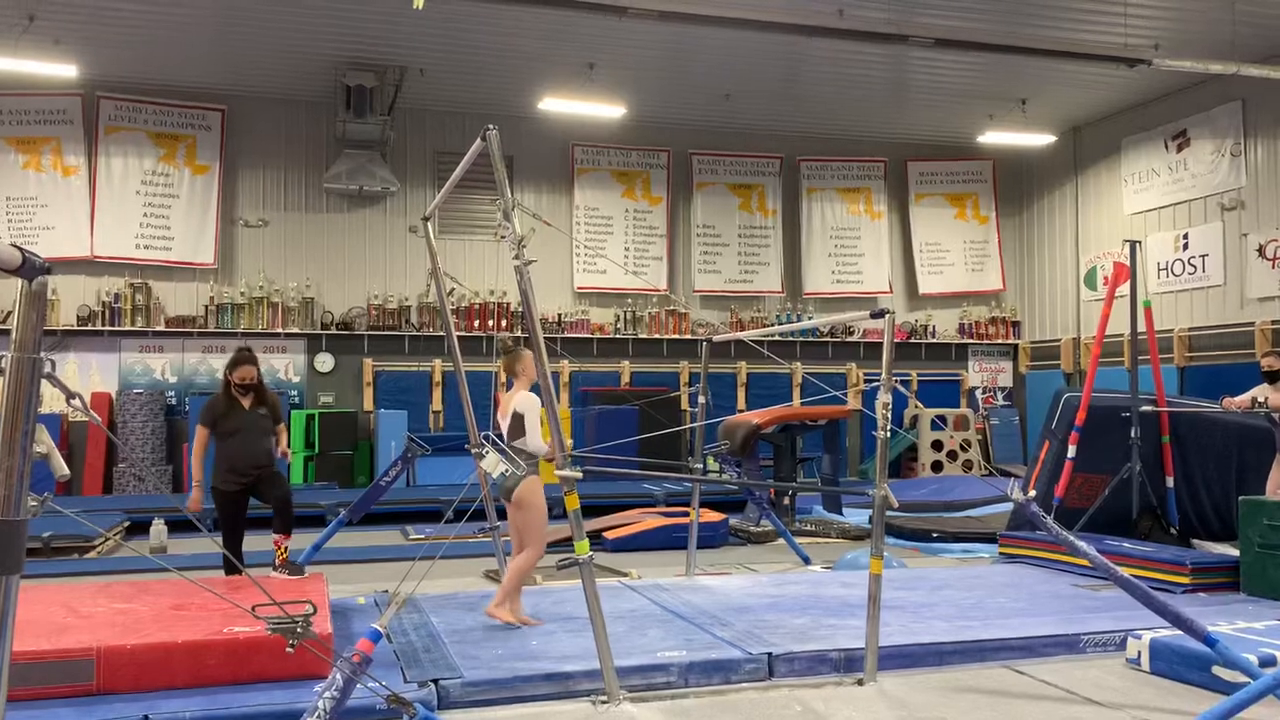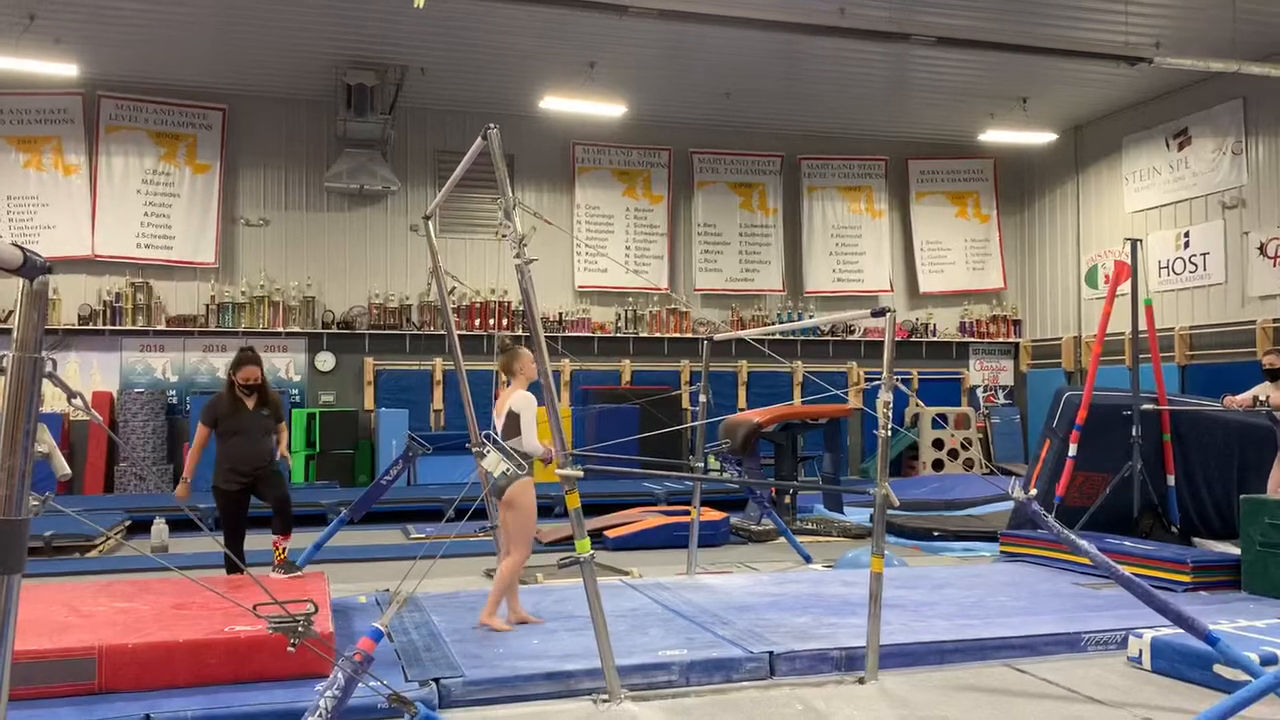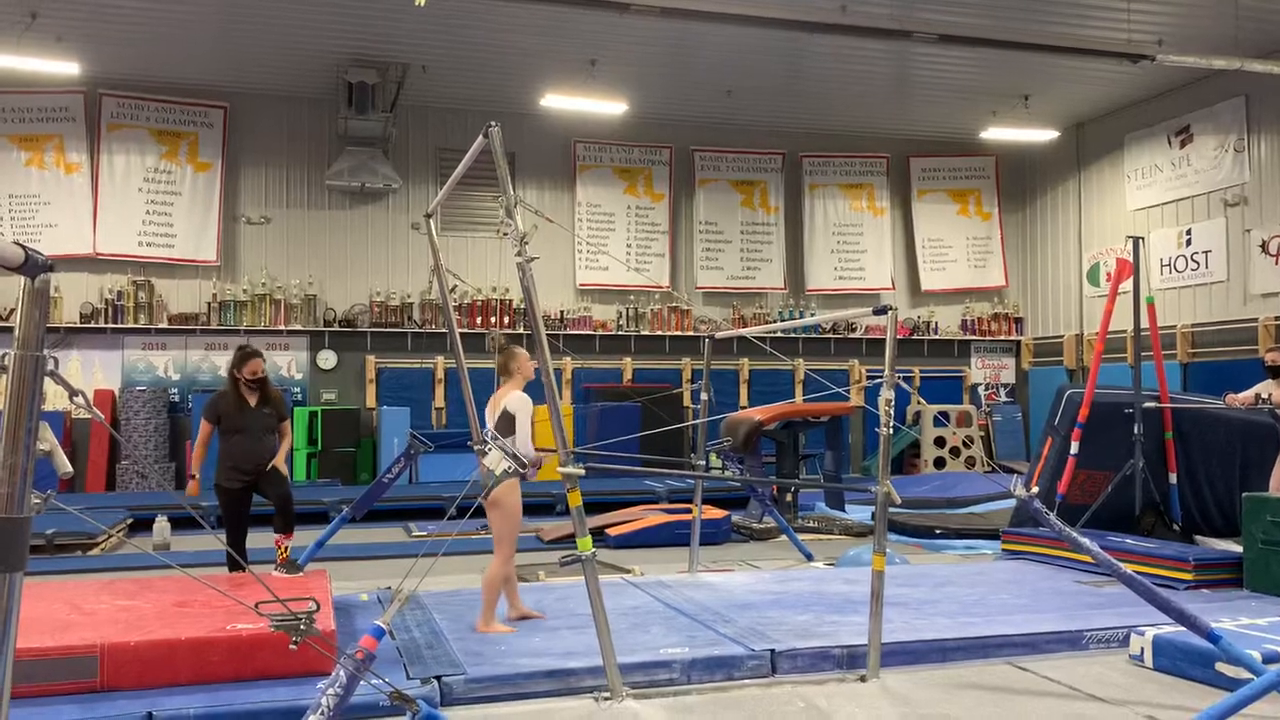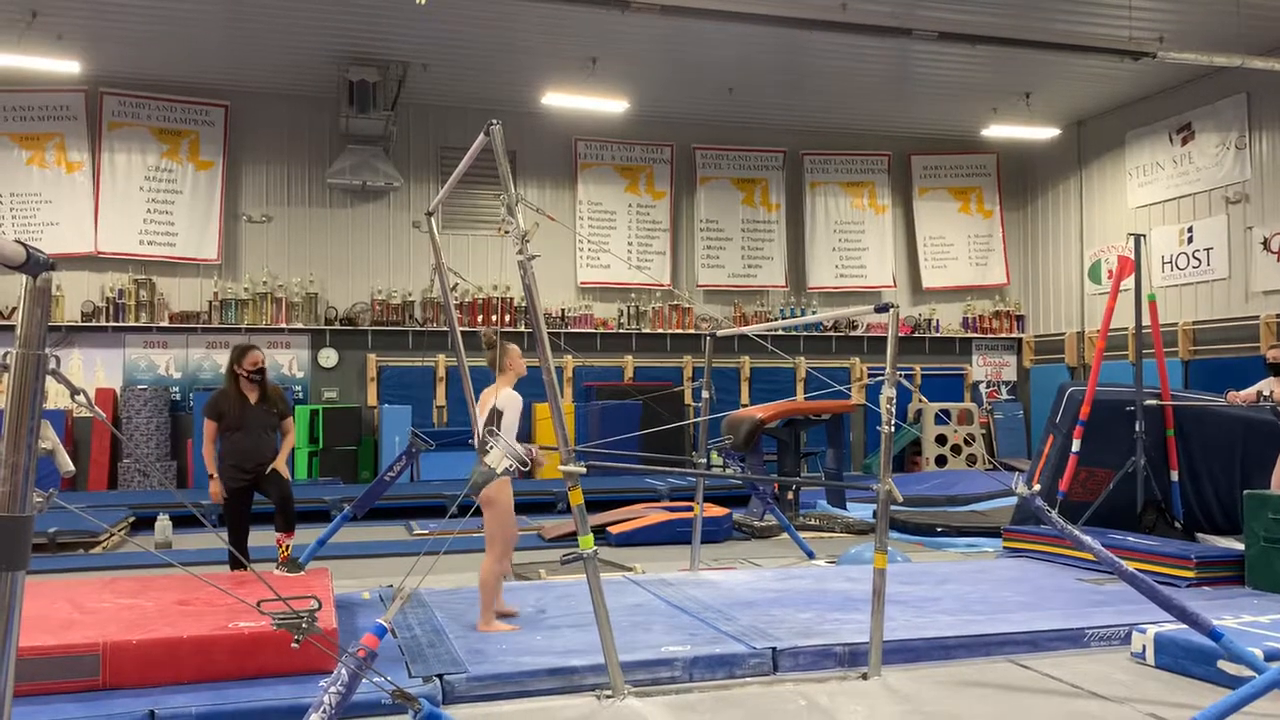
dt=0.2s
person 1, frame 1
left shoulder: (505, 402)
right shoulder: (529, 399)
right elbow: (535, 445)
left wrist: (548, 448)
right wrist: (552, 452)
left hip: (508, 477)
right hip: (525, 479)
left knee: (520, 550)
right knee: (535, 549)
left ankle: (516, 611)
right ankle: (497, 603)
person 1, frame 2
left shoulder: (502, 400)
right shoulder: (526, 398)
right elbow: (531, 445)
left wrist: (540, 451)
right wrist: (547, 453)
left hip: (500, 477)
right hip: (517, 480)
left knee: (510, 552)
right knee: (520, 552)
left ankle: (515, 610)
right ankle: (488, 615)
person 1, frame 3
left shoulder: (495, 399)
right shoulder: (521, 400)
right elbow: (523, 448)
left wrist: (527, 458)
right wrist: (536, 459)
left hip: (489, 477)
right hip: (504, 481)
left knee: (505, 550)
right knee: (503, 553)
left ankle: (515, 606)
right ankle: (486, 620)
person 1, frame 4
left shoulder: (486, 395)
right shoulder: (512, 398)
right elbow: (507, 446)
left wrist: (520, 450)
right wrist: (528, 453)
left hip: (481, 473)
right hip: (495, 478)
left knee: (508, 541)
right knee: (498, 551)
left ankle: (494, 601)
right ankle: (487, 620)
person 2, frame 1
left shoulder: (269, 401)
right shoulder: (215, 406)
left elbow: (280, 432)
right elbow: (198, 449)
left wrist: (282, 446)
right wrist: (197, 487)
left hip: (264, 472)
right hip: (228, 481)
left knee: (283, 499)
right knee: (232, 539)
left ankle: (281, 563)
person 2, frame 2
left shoulder: (271, 400)
right shoulder: (218, 404)
left elbow: (282, 430)
right elbow: (198, 445)
left wrist: (282, 448)
right wrist: (185, 480)
left hip: (264, 471)
right hip: (229, 479)
left knee: (282, 499)
right knee: (233, 538)
left ankle: (280, 561)
person 2, frame 3
left shoulder: (274, 398)
right shoulder: (220, 401)
left elbow: (286, 433)
right elbow: (202, 442)
left wrist: (280, 457)
right wrist: (194, 477)
left hip: (266, 469)
right hip: (231, 476)
left knee: (284, 497)
right knee: (235, 535)
left ankle: (283, 561)
person 2, frame 4
left shoulder: (275, 396)
right shoulder: (221, 399)
left elbow: (289, 433)
right elbow: (209, 442)
left wrist: (281, 460)
right wrist: (214, 478)
left hip: (267, 468)
right hip: (233, 475)
left knee: (285, 497)
right knee: (237, 533)
left ankle: (284, 559)
